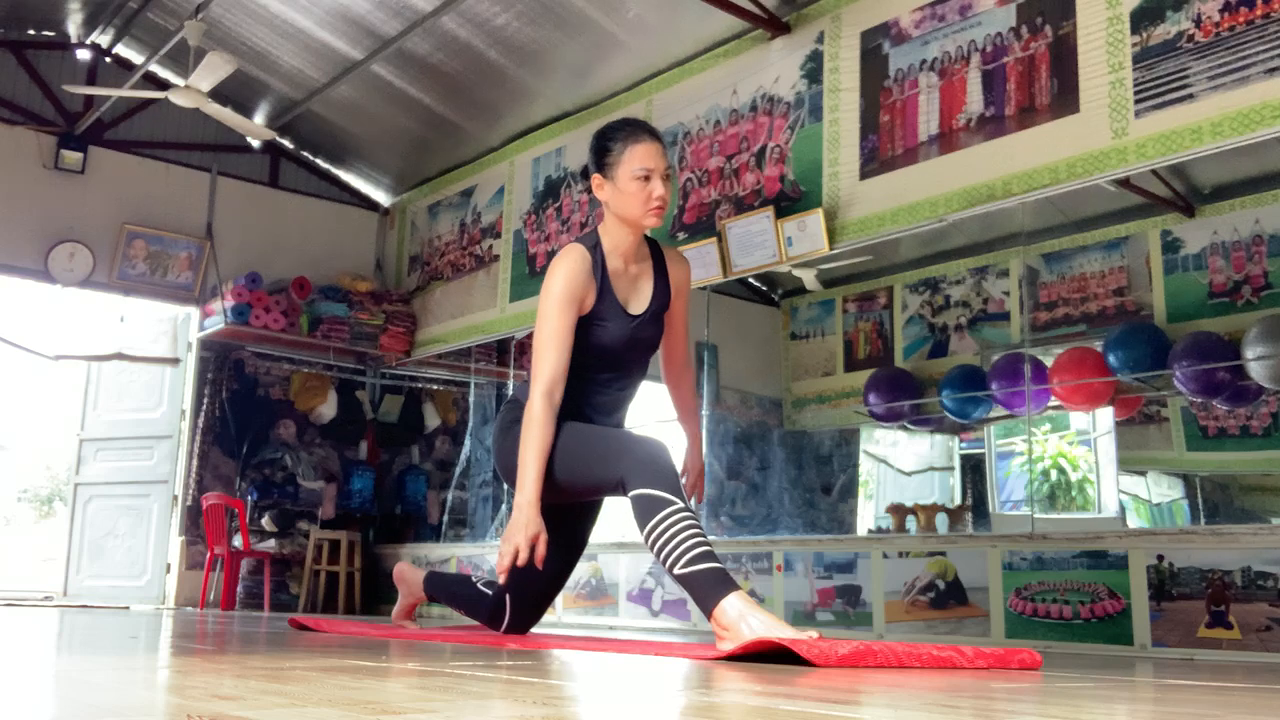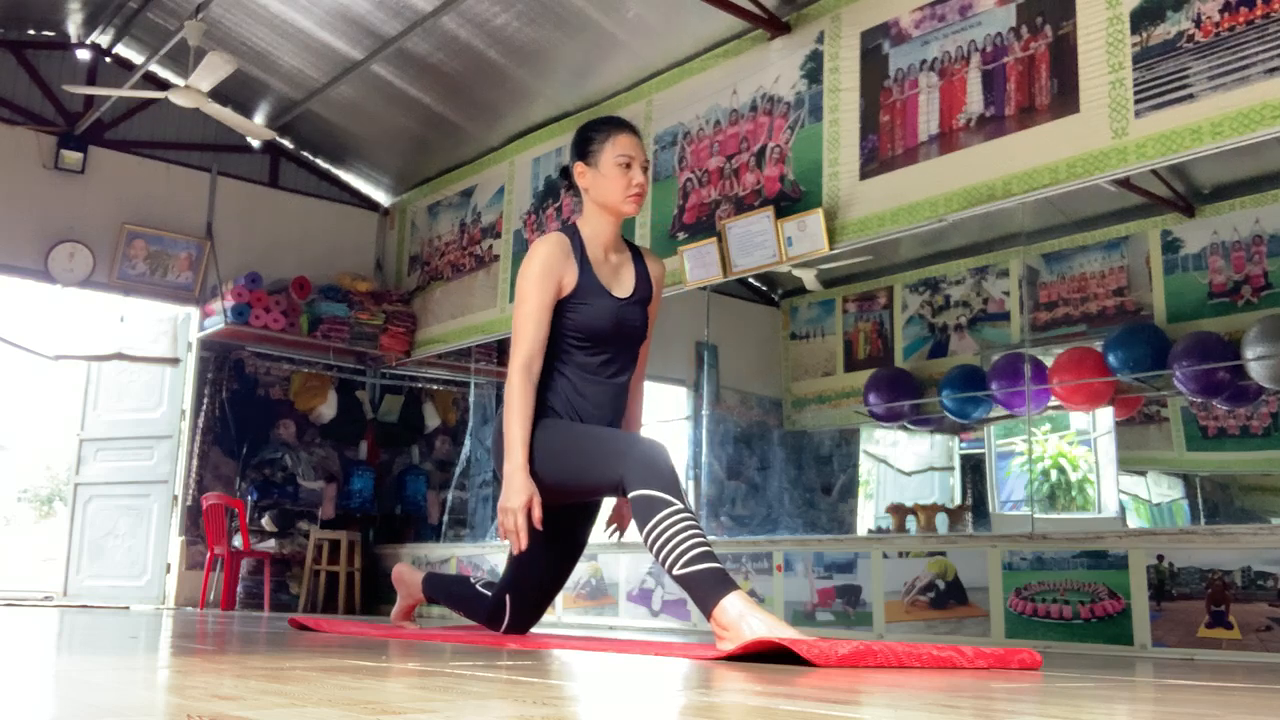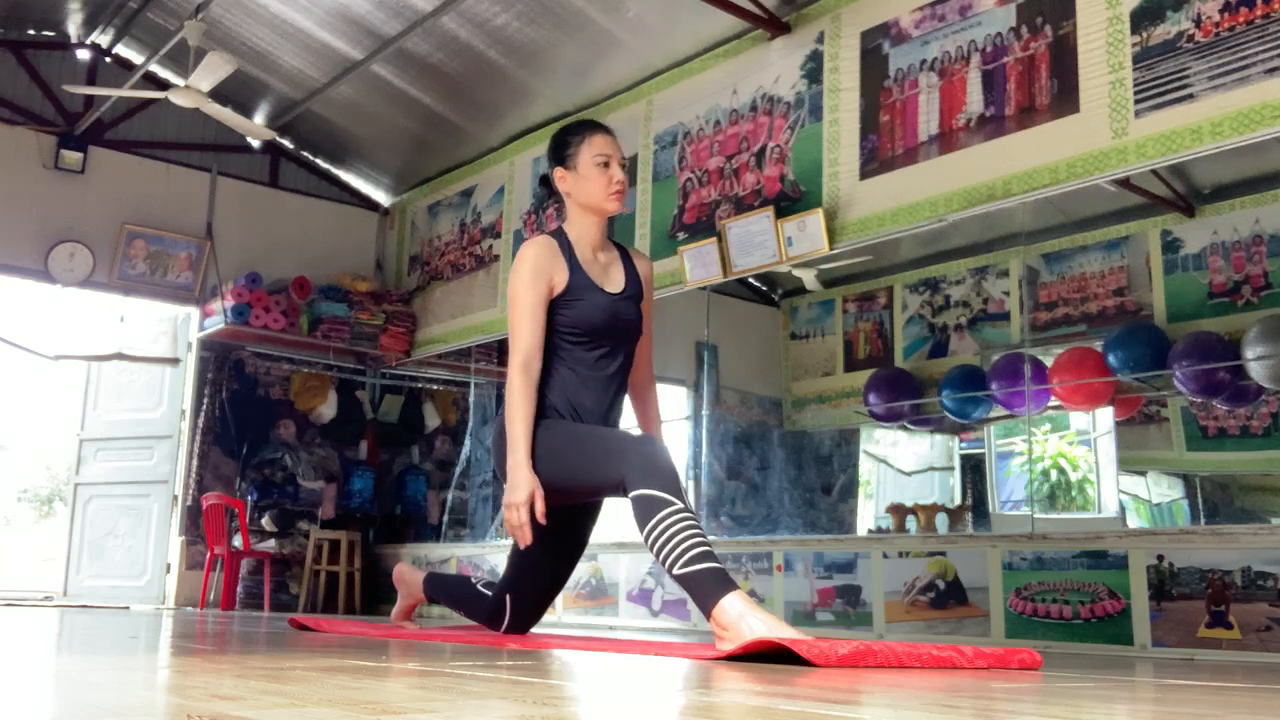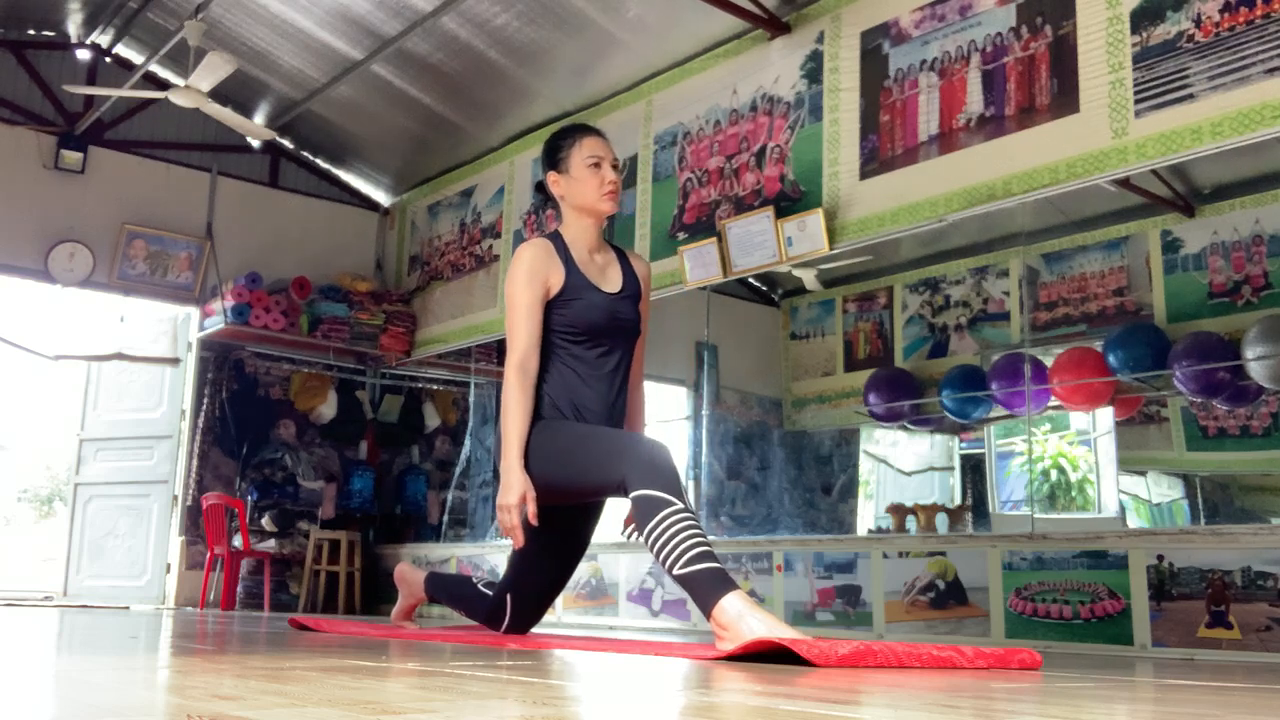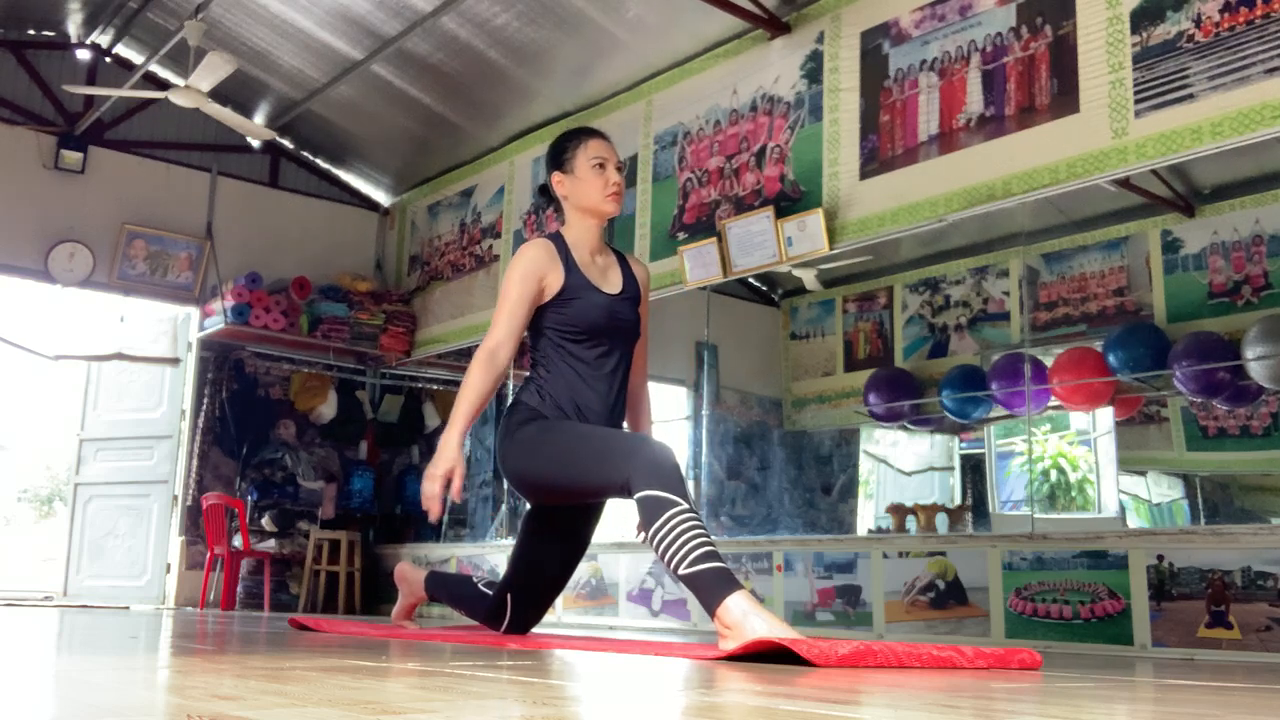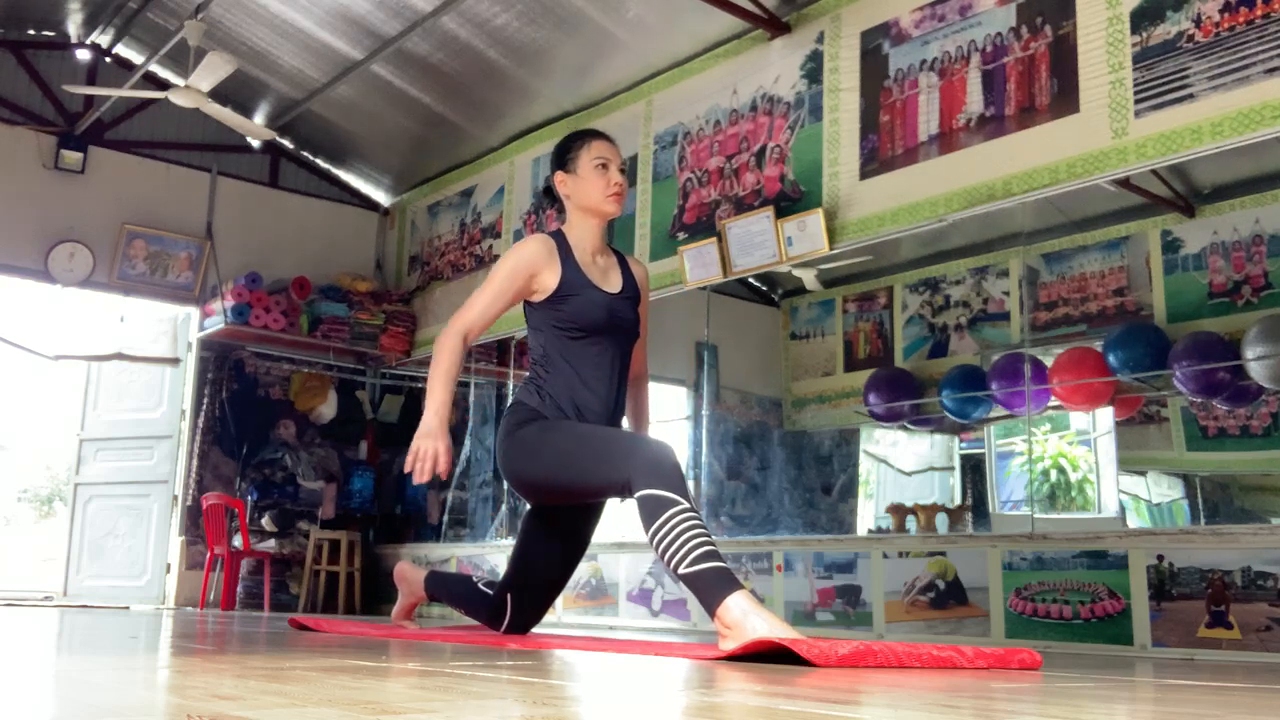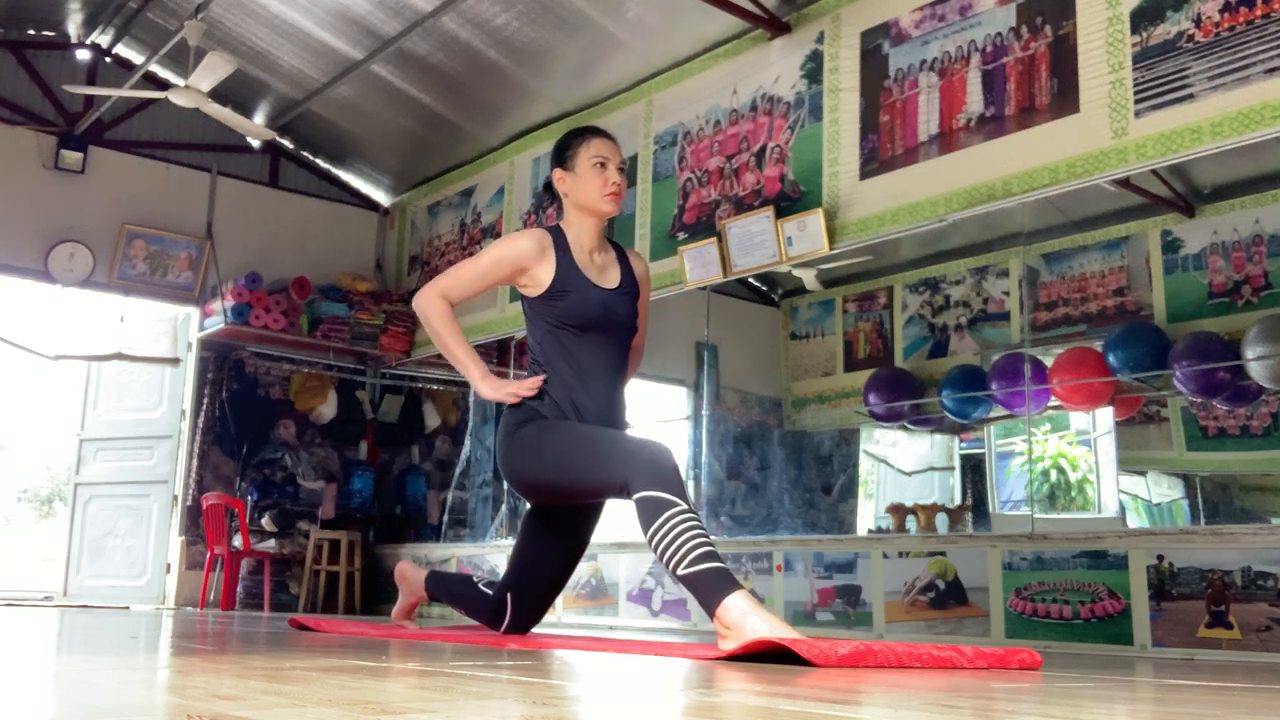
dt=0.4s
person 1, frame 1
left shoulder: (673, 269)
right shoulder: (575, 265)
left elbow: (678, 366)
right elbow: (545, 389)
left wrist: (696, 445)
right wrist: (526, 506)
left hip: (588, 454)
right hip: (532, 438)
left knee: (514, 615)
right knee: (646, 459)
left ankle: (420, 582)
right ankle: (731, 612)
person 1, frame 2
left shoulder: (649, 269)
right shoulder: (554, 253)
right elbow: (523, 367)
left wrist: (630, 487)
right wrist: (515, 471)
left hip: (587, 454)
right hip: (539, 439)
left knee: (512, 614)
right knee: (647, 460)
left ankle: (418, 582)
right ankle: (729, 613)
person 1, frame 3
left shoulder: (638, 269)
right shoulder: (542, 254)
left elbow: (640, 374)
right elbow: (523, 365)
left wrist: (657, 484)
right wrist: (518, 467)
left hip: (587, 459)
right hip: (539, 440)
left knee: (512, 615)
right knee: (644, 461)
left ankle: (419, 583)
right ankle: (729, 612)
person 1, frame 4
left shoulder: (635, 270)
right shoulder: (538, 257)
right elbow: (520, 366)
left wrist: (647, 489)
right wrist: (512, 467)
left hip: (587, 461)
right hip: (542, 442)
left knee: (512, 615)
right knee: (649, 459)
left ankle: (421, 582)
right ankle: (729, 611)
person 1, frame 5
left shoulder: (634, 273)
right shoulder: (540, 257)
left elbow: (634, 378)
right elbow: (494, 351)
left wrist: (651, 488)
right wrist: (451, 442)
left hip: (587, 461)
right hip: (535, 439)
left knee: (513, 616)
right knee: (654, 461)
left ankle: (422, 581)
right ankle: (733, 610)
person 1, frame 6
left shoulder: (634, 274)
right shoulder: (539, 254)
left elbow: (635, 372)
right elbow: (458, 331)
left wrist: (639, 439)
right wrist: (434, 420)
left hip: (588, 459)
right hip: (535, 438)
left knee: (513, 616)
right knee: (654, 460)
left ankle: (422, 581)
right ankle: (734, 610)
person 1, frame 7
left shoulder: (634, 268)
right shoulder: (534, 248)
right elbow: (430, 297)
right wrist: (482, 380)
left hip: (588, 453)
right hip: (535, 438)
left knee: (512, 616)
right knee: (649, 462)
left ankle: (423, 581)
right ankle: (732, 611)
